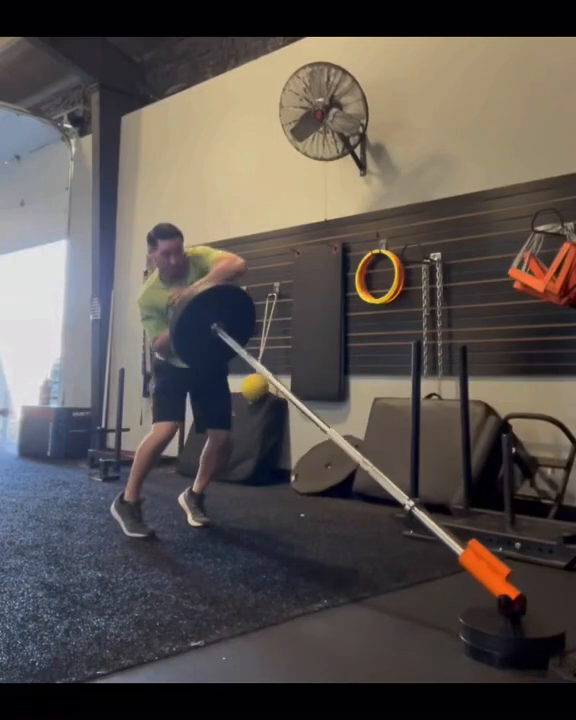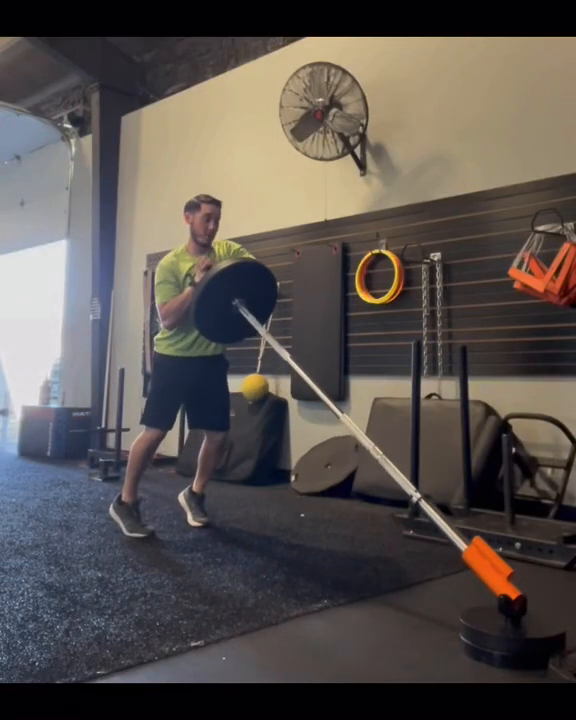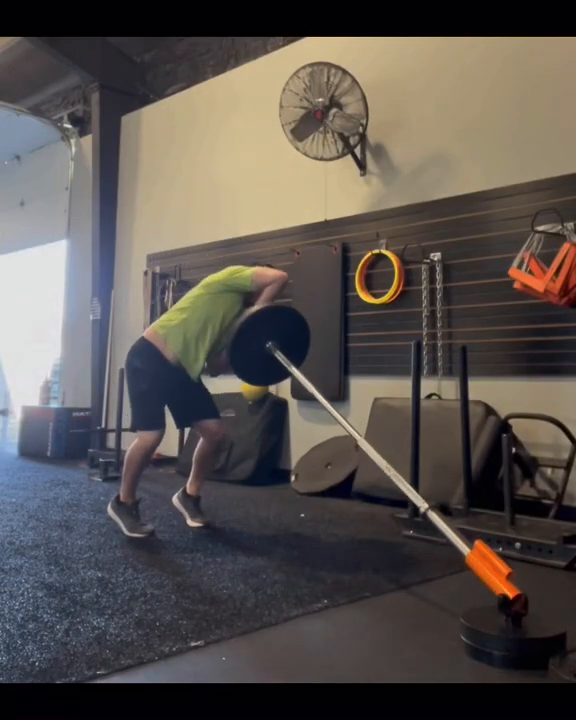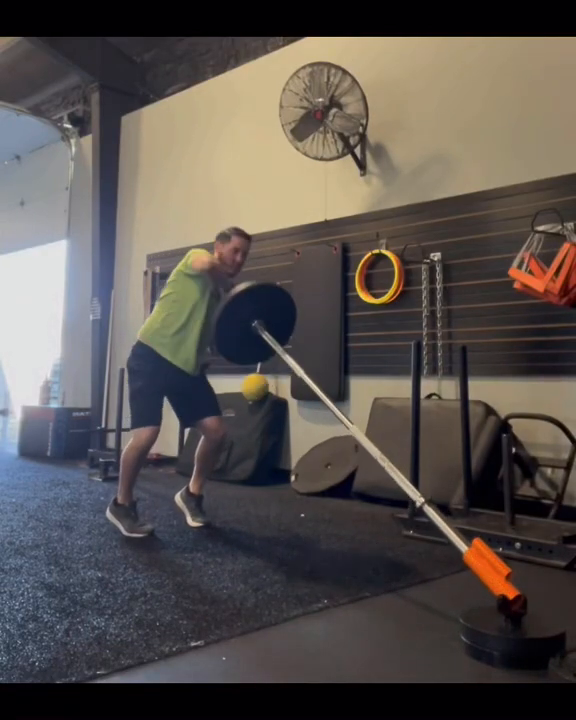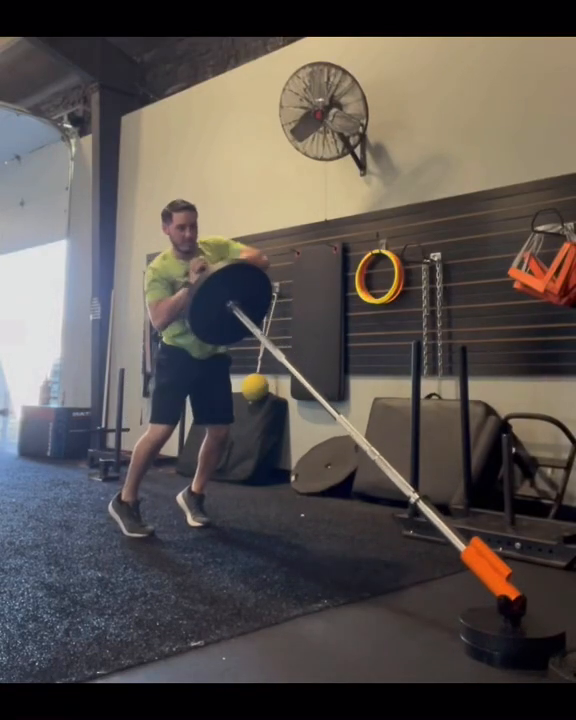
dt=1s
person 1, frame 1
left shoulder: (197, 257)
right shoulder: (149, 295)
left elbow: (236, 264)
right elbow: (161, 348)
left wrist: (195, 289)
left hip: (211, 361)
right hip: (174, 365)
left knee: (222, 436)
right knee: (165, 430)
left ankle: (194, 496)
right ankle: (126, 502)
person 1, frame 2
left shoulder: (230, 251)
right shoulder: (171, 264)
right elbow: (168, 317)
right wrist: (196, 284)
left hip: (211, 359)
right hip: (173, 358)
left knee: (218, 434)
right knee: (155, 431)
left ankle: (194, 495)
right ankle: (125, 502)
person 1, frame 3
left shoulder: (234, 316)
right shoulder: (232, 277)
left elbow: (215, 367)
right elbow: (279, 277)
left hip: (182, 369)
right hip: (150, 358)
left knee: (214, 432)
right knee: (150, 435)
left ankle: (189, 496)
right ankle: (123, 503)
person 1, frame 4
left shoulder: (224, 290)
right shoulder: (198, 259)
left elbow: (215, 337)
right elbow: (206, 264)
right wrist: (228, 284)
left hip: (188, 365)
right hip: (152, 356)
left knee: (215, 430)
right knee: (146, 433)
left ankle: (192, 495)
right ankle: (121, 505)
person 1, frame 5
left shoulder: (217, 248)
right shoulder: (158, 268)
left elbow: (261, 261)
right elbow: (158, 320)
right wrist: (191, 284)
left hip: (214, 355)
right hip: (178, 354)
left knee: (219, 430)
right knee: (161, 429)
left ankle: (193, 495)
right ankle: (125, 501)
